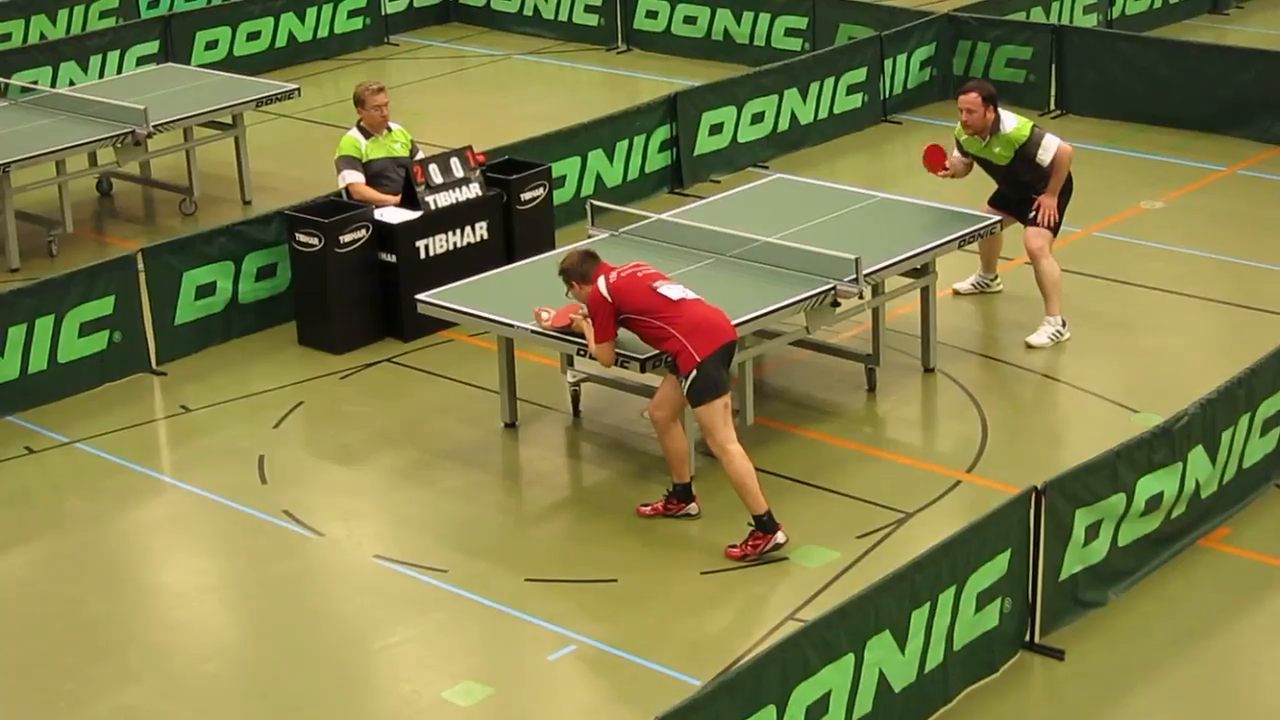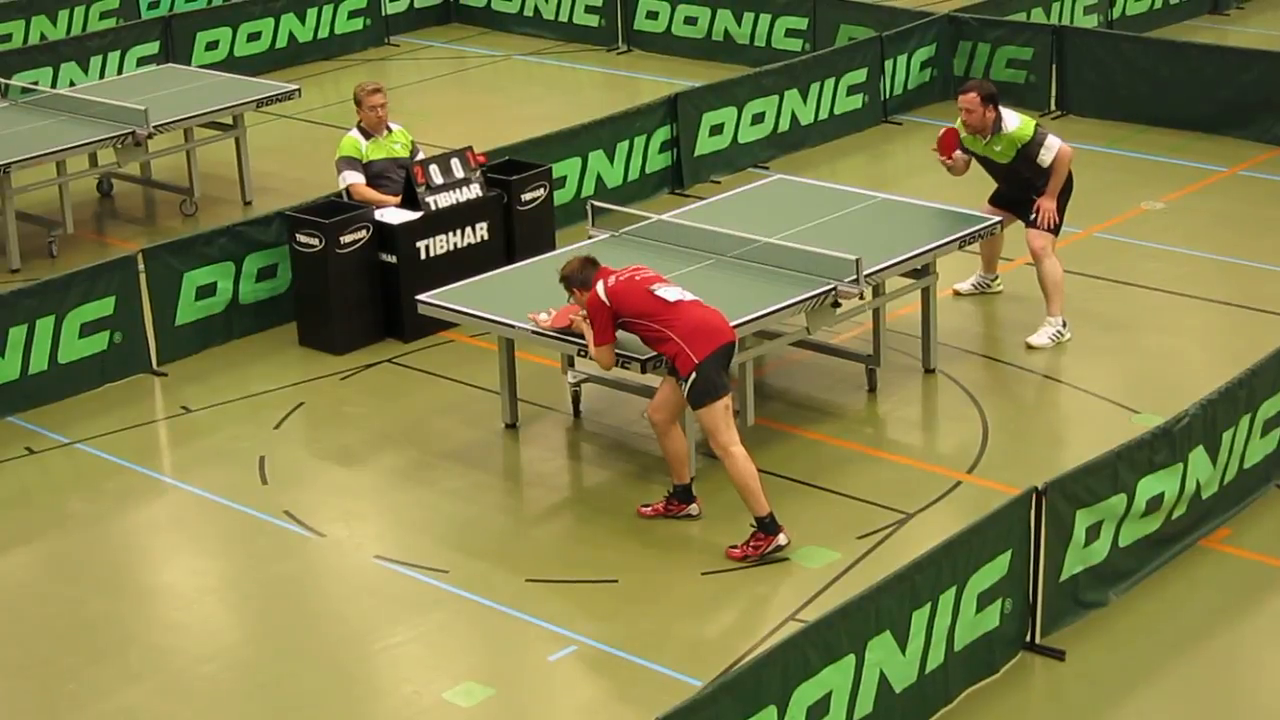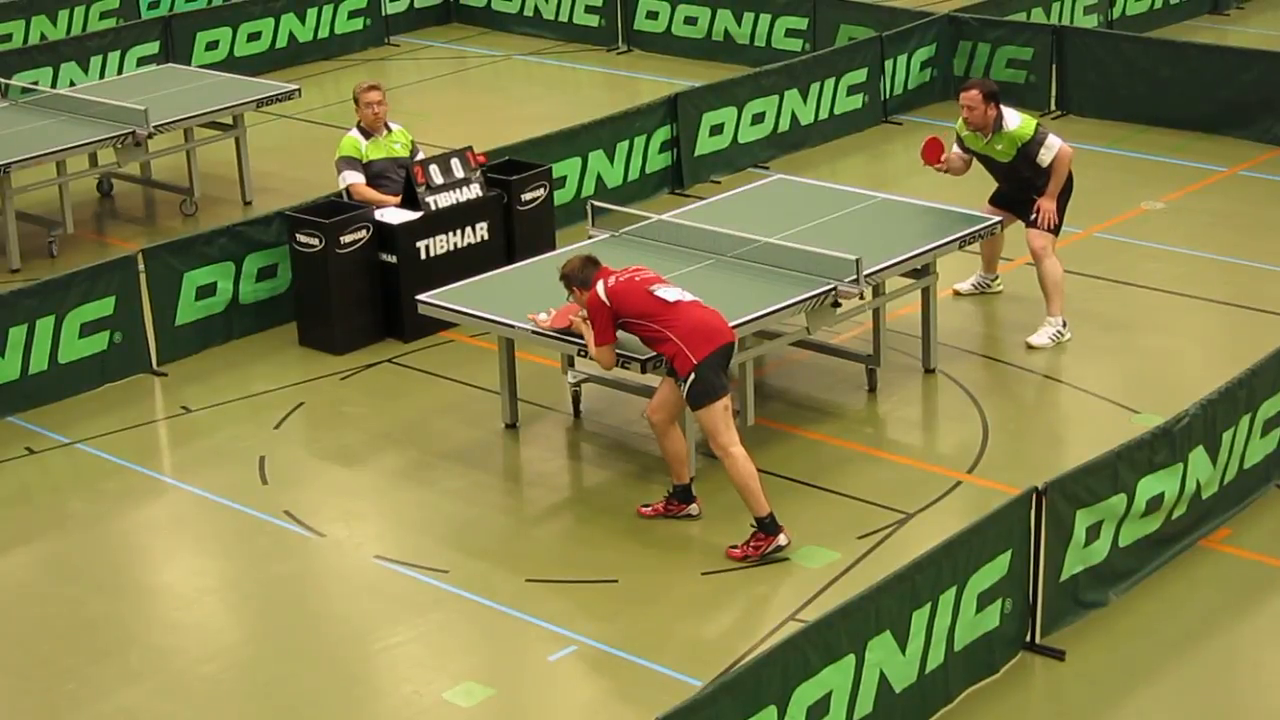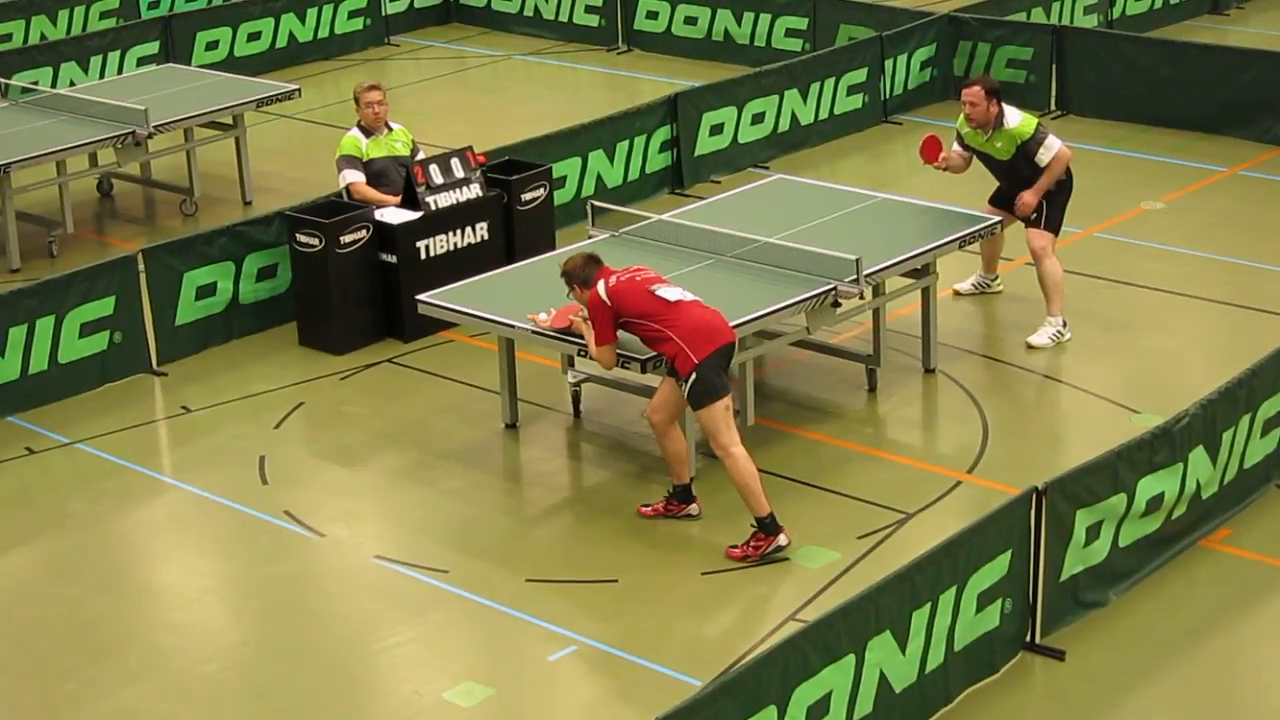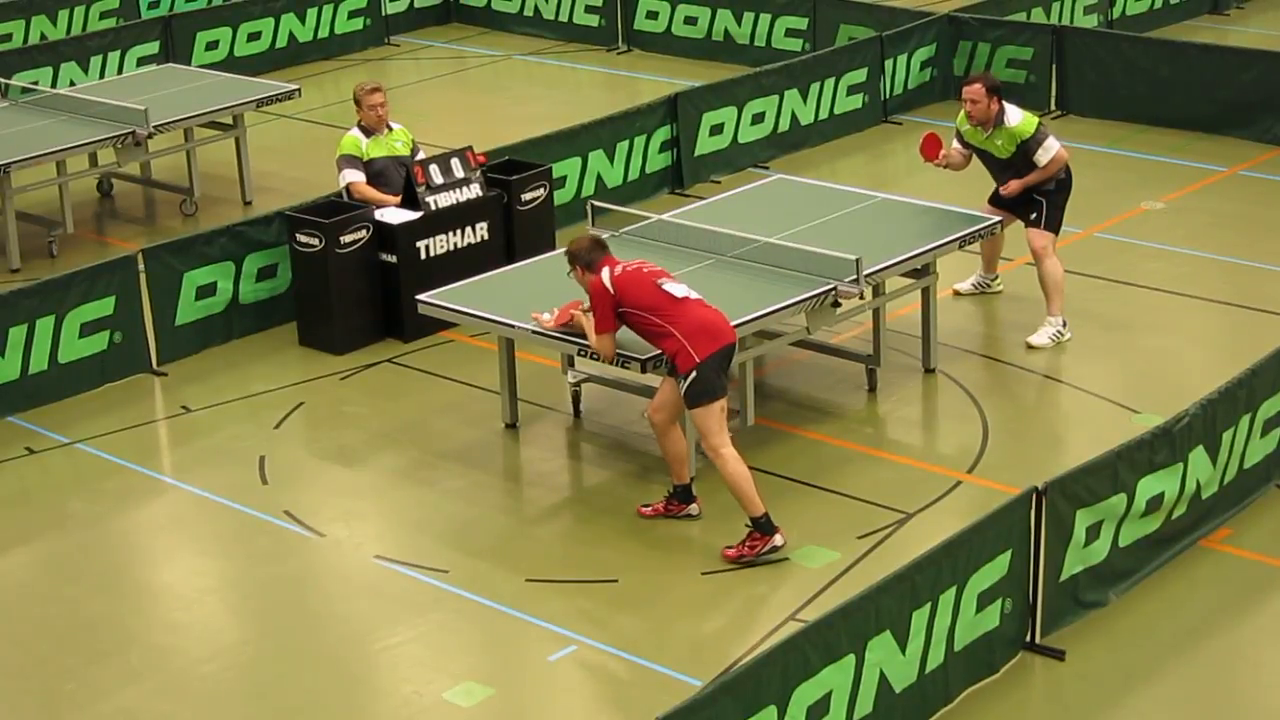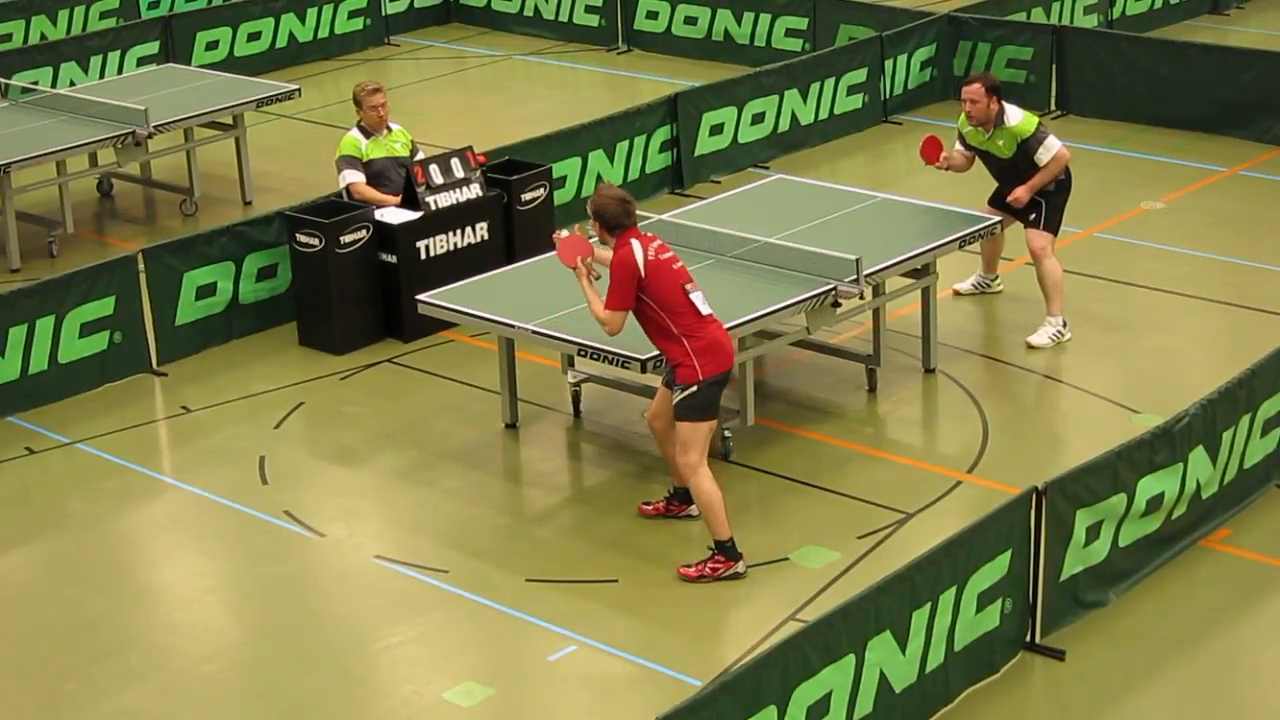
dt=0.5s
person 1, frame 1
left shoulder: (599, 293)
right shoulder: (632, 269)
left elbow: (606, 358)
left wrist: (586, 327)
right wrist: (591, 321)
left hip: (699, 344)
right hip: (717, 327)
left knee: (722, 443)
right knee: (661, 414)
left ankle: (768, 530)
right ankle: (682, 498)
person 1, frame 2
left shoulder: (597, 298)
right shoulder: (633, 271)
left elbow: (606, 361)
left wrist: (585, 328)
left hip: (698, 346)
right hip: (716, 328)
left knee: (725, 444)
right knee: (660, 415)
left ankle: (770, 531)
right ankle: (683, 498)
person 1, frame 3
left shoulder: (597, 297)
right shoulder: (632, 272)
left elbow: (606, 361)
left wrist: (585, 330)
right wrist: (590, 323)
left hip: (697, 347)
right hip: (715, 330)
left knee: (725, 445)
right knee: (659, 416)
left ankle: (770, 531)
right ankle: (683, 499)
person 1, frame 4
left shoulder: (599, 297)
right shoulder: (632, 273)
left elbow: (607, 361)
left wrist: (585, 330)
right wrist: (586, 324)
left hip: (699, 347)
right hip: (715, 330)
left knee: (726, 445)
right knee: (659, 416)
left ankle: (770, 531)
right ankle: (683, 498)
person 1, frame 5
left shoulder: (599, 285)
right shoulder: (632, 268)
left elbow: (606, 351)
left wrist: (584, 322)
right wrist: (579, 320)
left hip: (699, 346)
right hip: (715, 331)
left knee: (716, 446)
right knee: (659, 416)
left ankle: (765, 531)
right ankle: (683, 499)
person 1, frame 6
left shoulder: (626, 258)
right shoulder: (646, 243)
left elbow: (611, 325)
left wrist: (586, 283)
right wrist: (594, 253)
left hip: (701, 360)
right hip: (706, 347)
left knee: (691, 463)
right knee: (659, 421)
left ankle: (727, 555)
right ankle: (682, 499)
person 2, frame 1
left shoulder: (1015, 132)
right shoulder: (964, 132)
left elbow: (1064, 152)
right elbow: (963, 166)
left wrist: (1051, 195)
right wrist: (949, 170)
left hip: (1047, 188)
right hip: (1014, 187)
left knee: (1036, 246)
left ankle: (1056, 323)
right ankle: (988, 277)
person 2, frame 2
left shoulder: (1017, 131)
right shoulder: (963, 129)
left elbow: (1064, 153)
right elbow: (961, 168)
left wrist: (1050, 197)
right wrist: (950, 162)
left hip: (1047, 187)
right hip: (1014, 185)
left knee: (1039, 247)
left ankle: (1057, 323)
right ankle: (988, 278)
person 2, frame 3
left shoulder: (1019, 129)
right shoulder: (965, 128)
left elbow: (1065, 154)
right elbow: (962, 163)
left wrist: (1050, 198)
right wrist: (948, 164)
left hip: (1048, 186)
right hip: (1014, 185)
left knee: (1039, 247)
left ankle: (1056, 323)
right ankle: (988, 278)
person 2, frame 4
left shoulder: (1019, 128)
right shoulder: (966, 125)
left elbow: (1063, 155)
right elbow: (962, 161)
left wrist: (1036, 193)
right wrist: (947, 161)
left hip: (1049, 185)
right hip: (1014, 183)
left knee: (1040, 247)
left ankle: (1056, 323)
right ankle: (988, 278)
person 2, frame 5
left shoulder: (1020, 126)
right shoulder: (966, 121)
left elbow: (1060, 158)
right elbow: (962, 157)
left wrist: (1023, 183)
right wrist: (947, 158)
left hip: (1048, 183)
right hip: (1012, 183)
left knee: (1040, 247)
left ankle: (1057, 323)
right ankle: (988, 278)
person 2, frame 6
left shoulder: (1020, 126)
right shoulder: (967, 124)
left elbow: (1061, 156)
right elbow: (965, 159)
left wrist: (1029, 189)
right wrist: (949, 161)
left hip: (1048, 185)
right hip: (1013, 184)
left knee: (1039, 247)
left ankle: (1056, 323)
right ankle: (988, 278)
